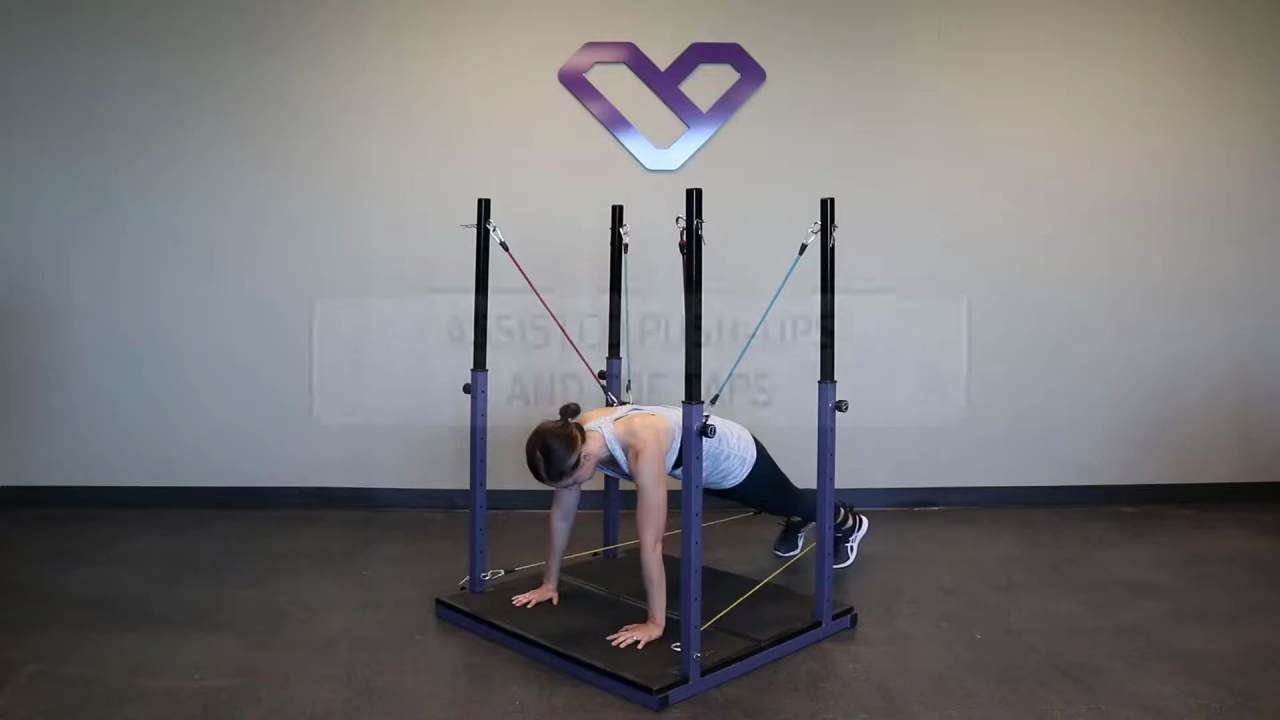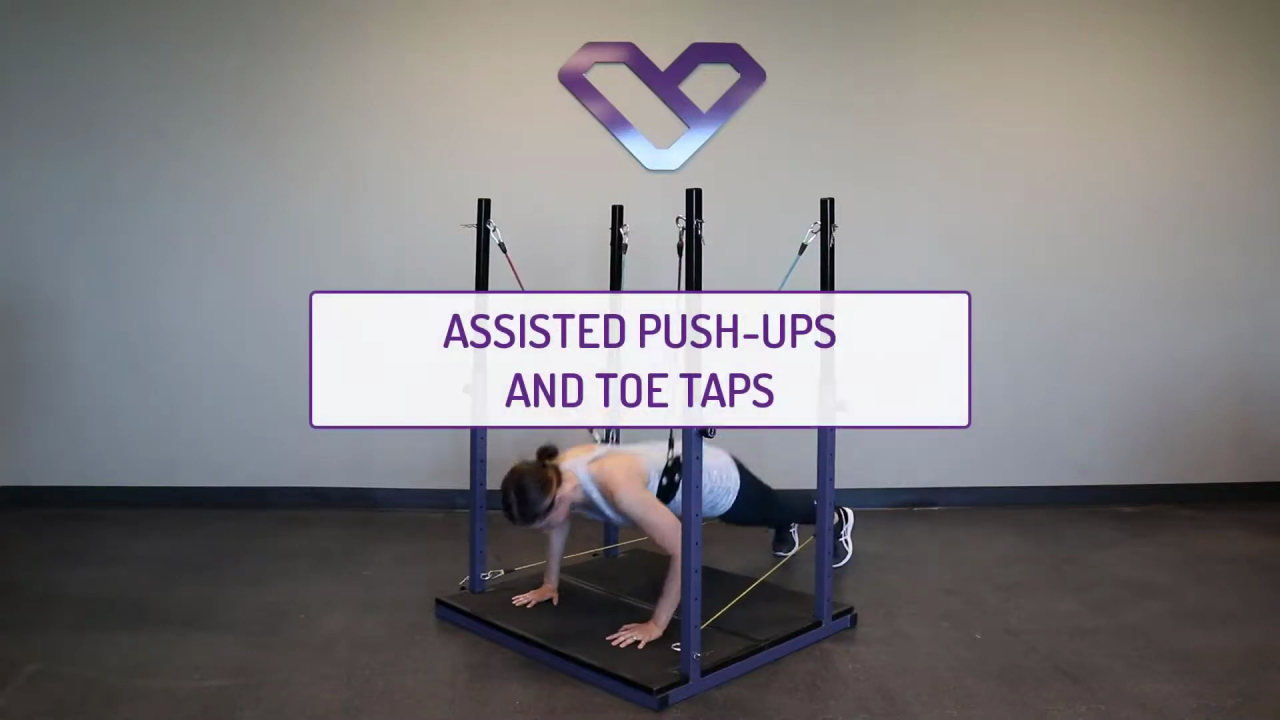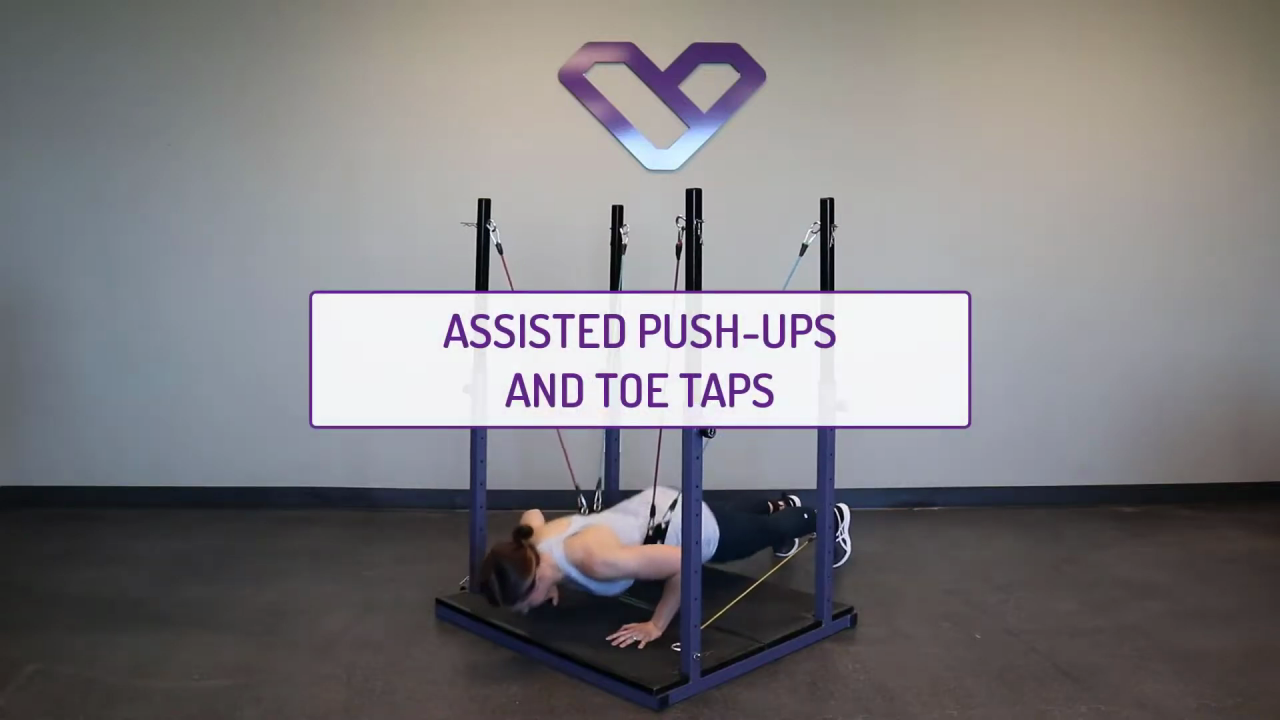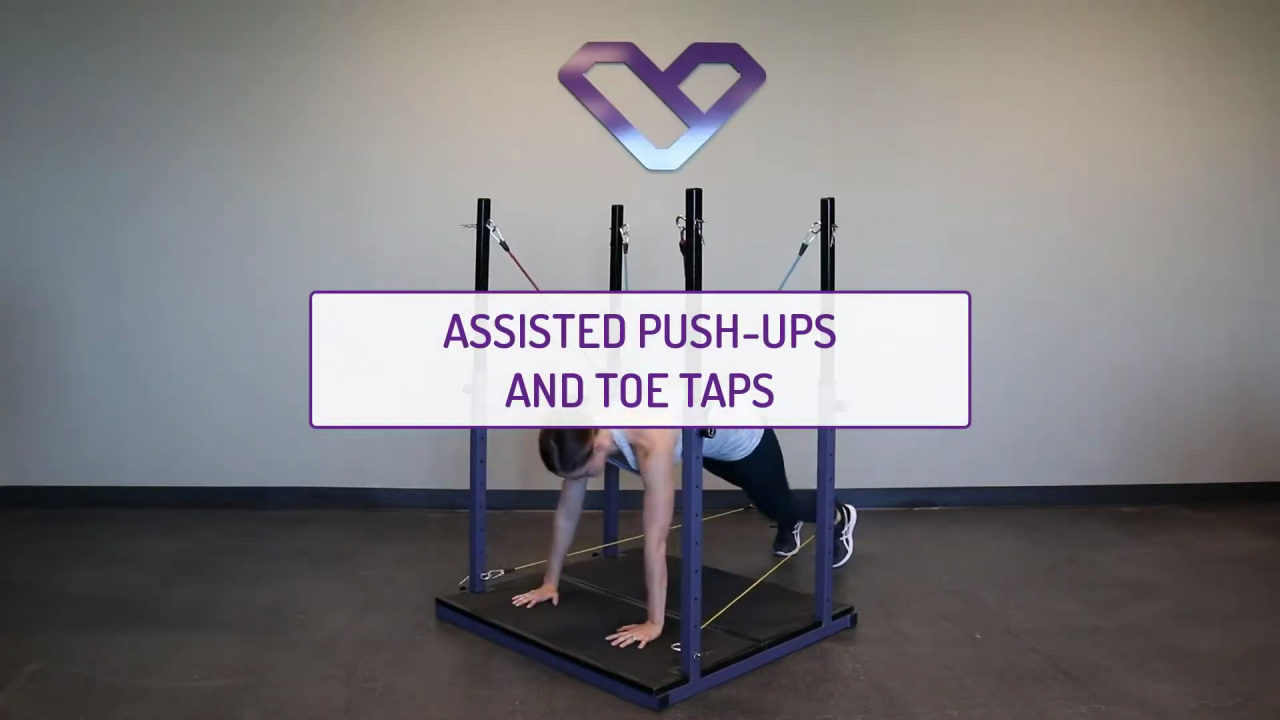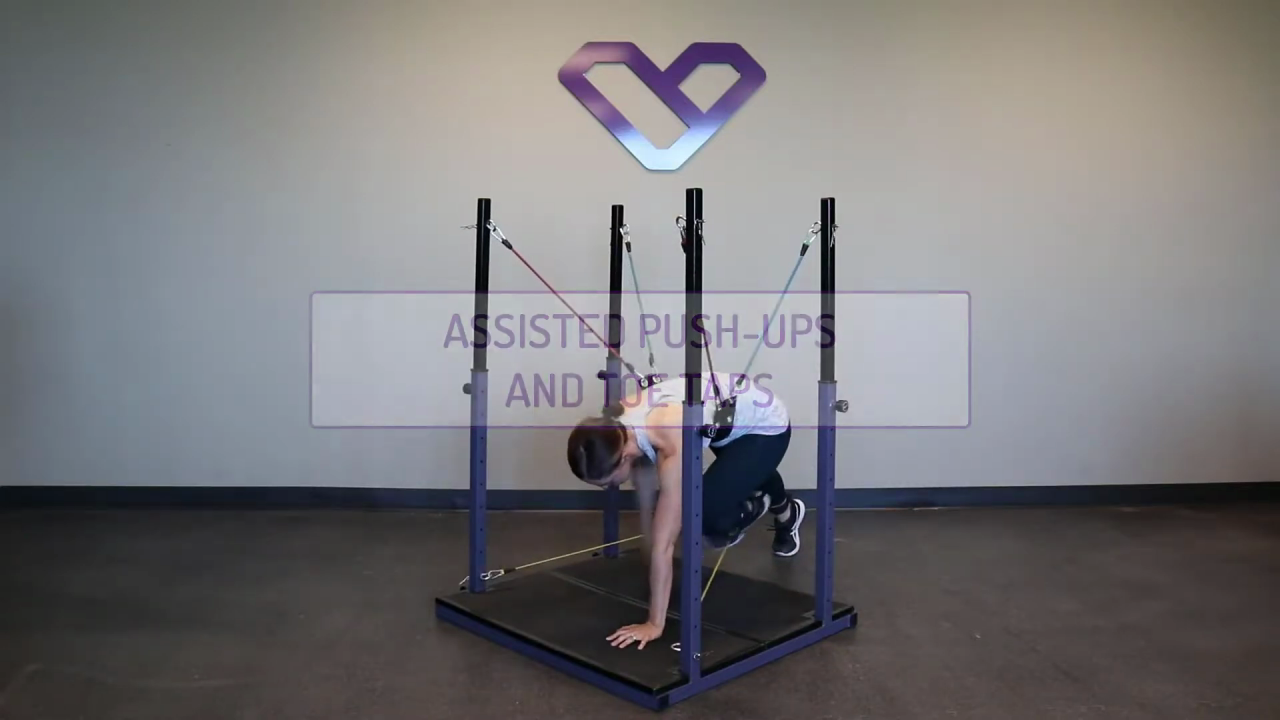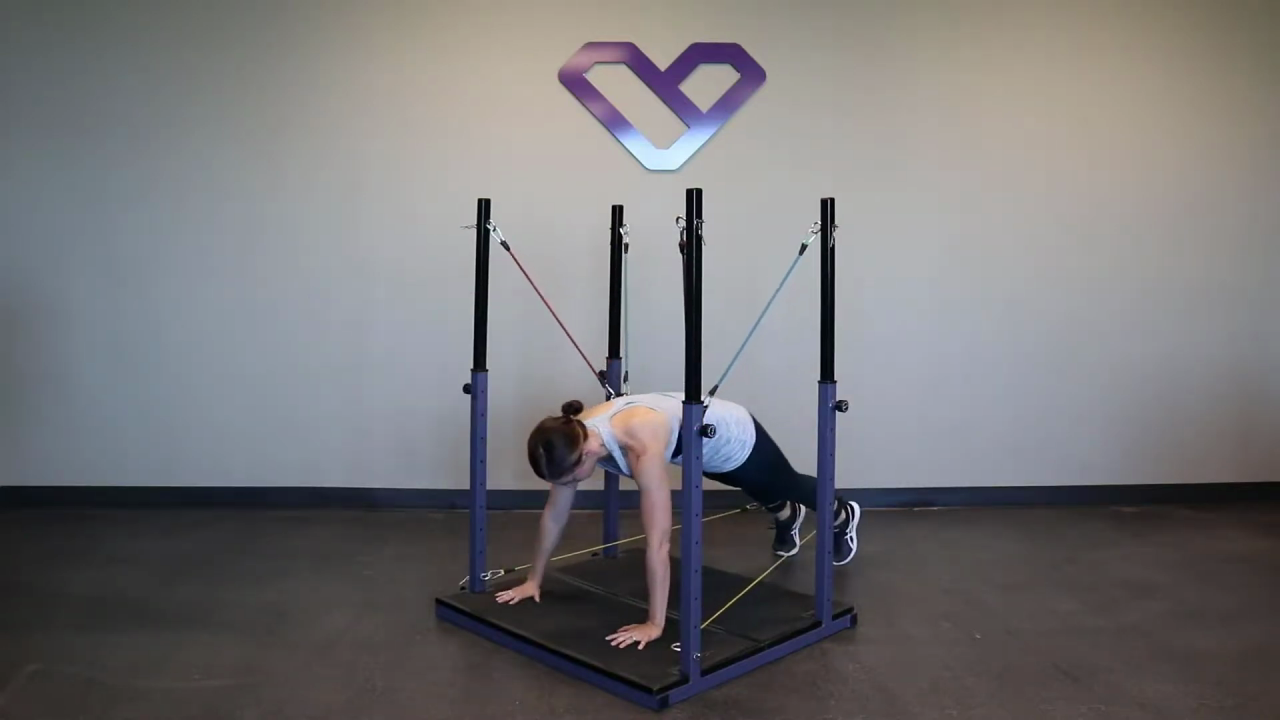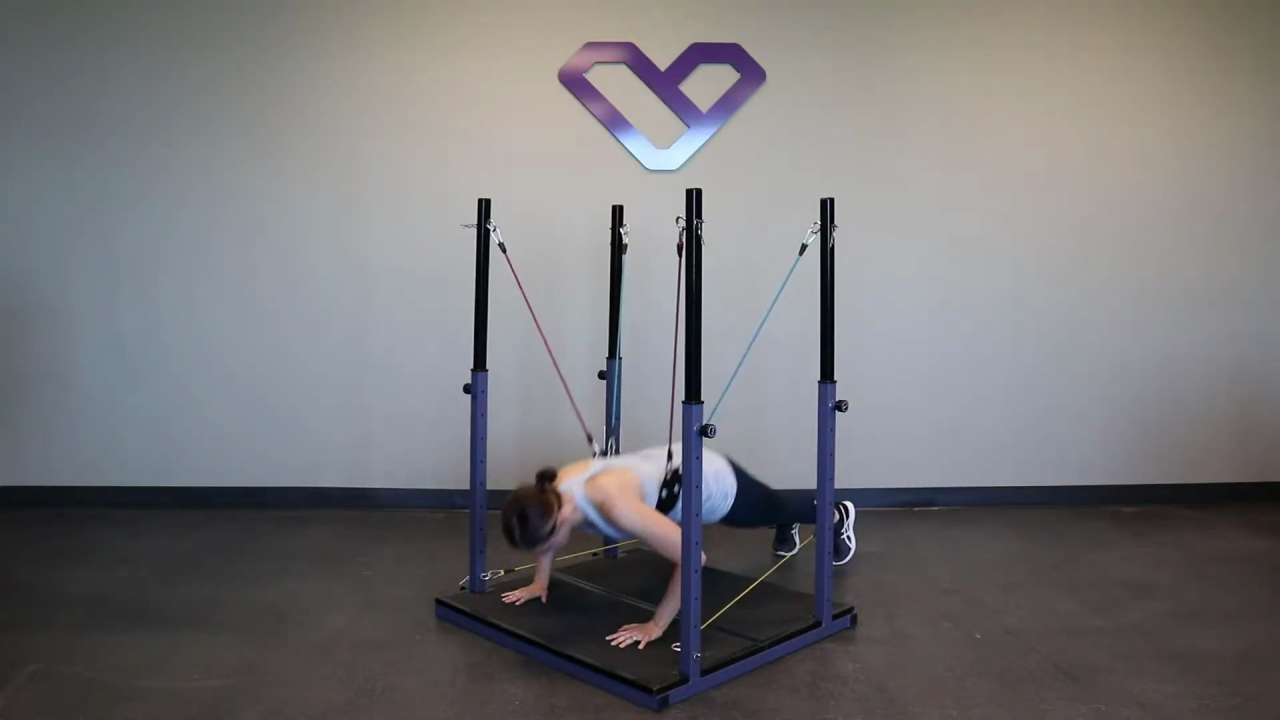
dt=0.7s
person 1, frame 1
left shoulder: (641, 449)
right shoulder: (574, 439)
left elbow: (650, 542)
right elbow: (561, 515)
left wrist: (655, 623)
right wrist: (549, 583)
left hip: (730, 454)
left knee: (787, 500)
left ankle: (847, 522)
right ankle: (797, 524)
person 1, frame 2
left shoulder: (616, 487)
right shoulder: (557, 473)
left elbow: (683, 551)
right elbow: (561, 515)
left wrist: (657, 624)
right wrist: (550, 583)
left hip: (712, 478)
right hip: (673, 467)
left knee: (777, 508)
left ankle: (836, 520)
right ankle: (786, 531)
person 1, frame 3
left shoulder: (595, 561)
right shoulder: (531, 549)
left elbow: (683, 561)
right elbow: (532, 513)
left wrist: (656, 625)
right wrist: (550, 587)
right hip: (651, 509)
left knee: (767, 530)
right knee: (729, 513)
left ankle: (832, 518)
right ankle: (779, 504)
person 1, frame 4
left shoulder: (651, 443)
right shoulder: (586, 437)
left elbow: (655, 541)
right elbow: (566, 511)
left wrist: (654, 623)
right wrist: (549, 582)
left hip: (739, 431)
right hip: (704, 431)
left knee: (779, 505)
right knee: (757, 486)
left ankle: (838, 518)
right ankle: (792, 525)
person 1, frame 5
left shoulder: (672, 446)
right shoulder: (616, 427)
left elbow: (664, 543)
right elbow: (642, 473)
left wrist: (655, 624)
right wrist: (649, 530)
left hip: (765, 422)
left knee: (707, 516)
right knee: (756, 474)
left ankle: (752, 507)
right ankle: (786, 514)
person 1, frame 6
left shoulder: (640, 445)
right shoulder: (574, 436)
left elbow: (658, 542)
right elbow: (554, 513)
left wrist: (655, 624)
right wrist: (534, 580)
left hip: (731, 437)
left knee: (786, 483)
right knee: (758, 488)
left ankle: (842, 516)
right ankle: (788, 519)
person 1, frame 7
left shoulder: (610, 502)
right shoulder: (555, 494)
left wrist: (655, 625)
right wrist: (539, 581)
left hip: (710, 485)
right hip: (671, 471)
left knee: (779, 510)
left ankle: (838, 517)
right ankle: (786, 528)
